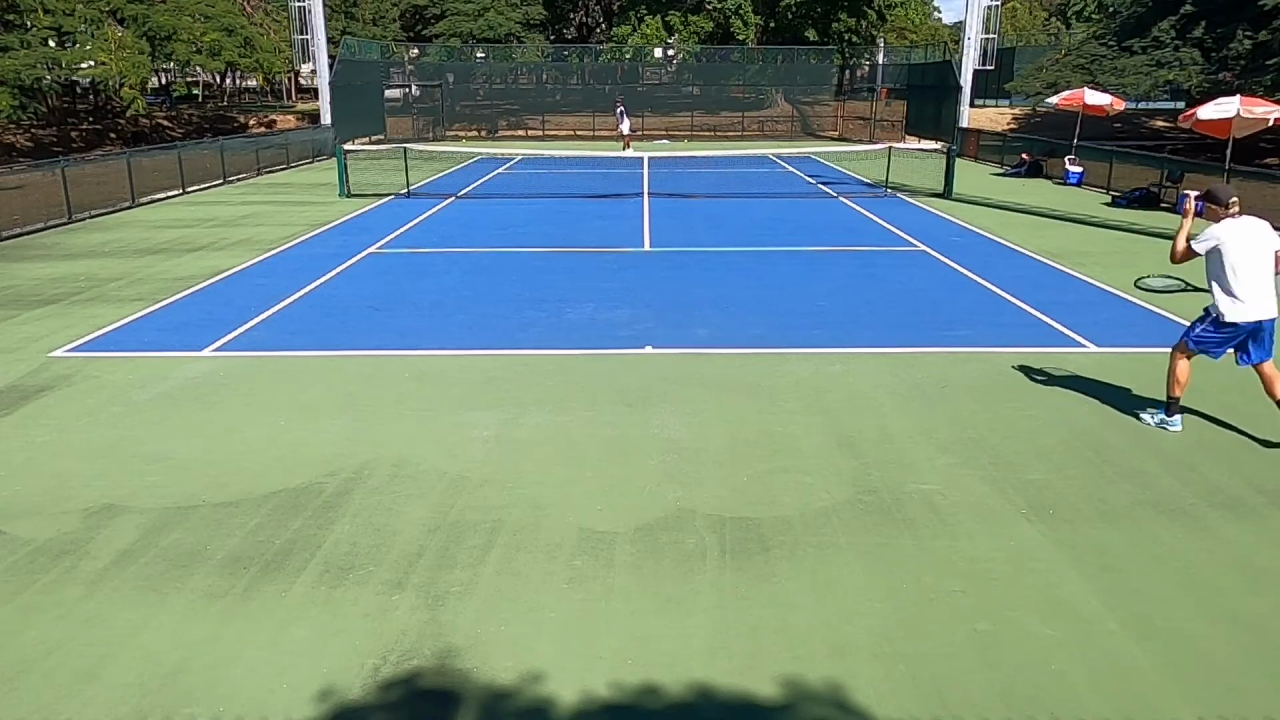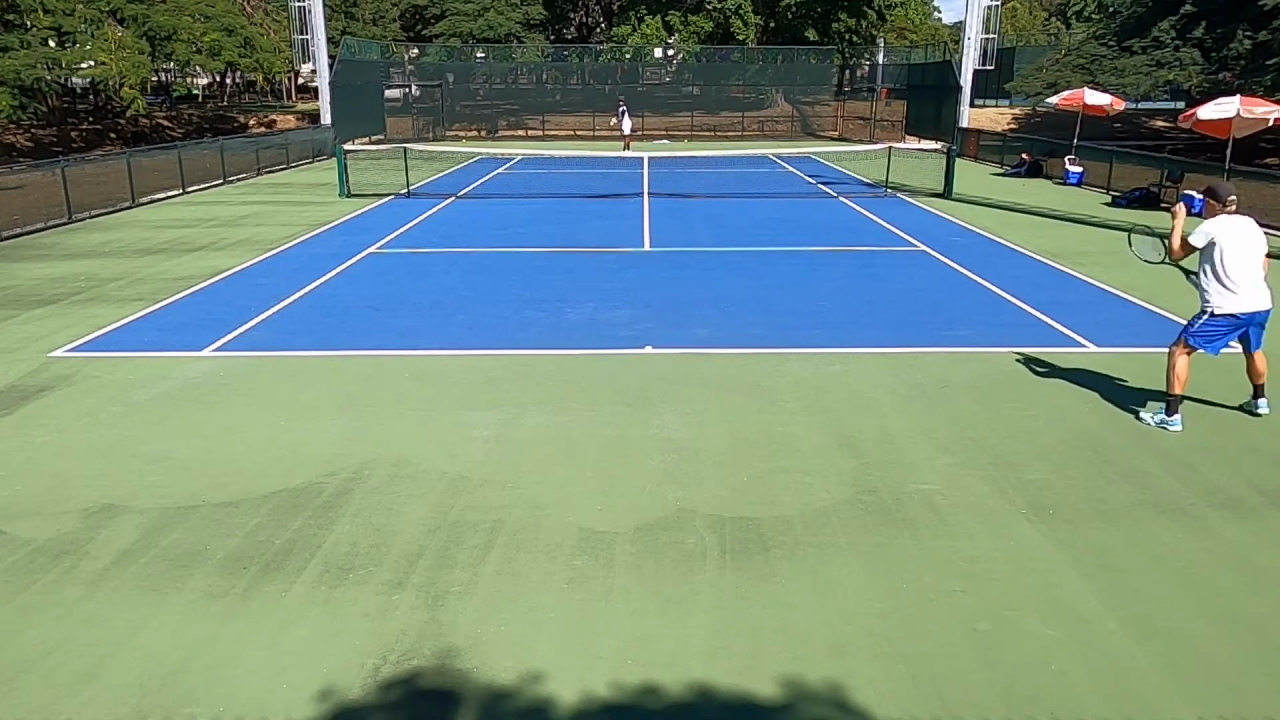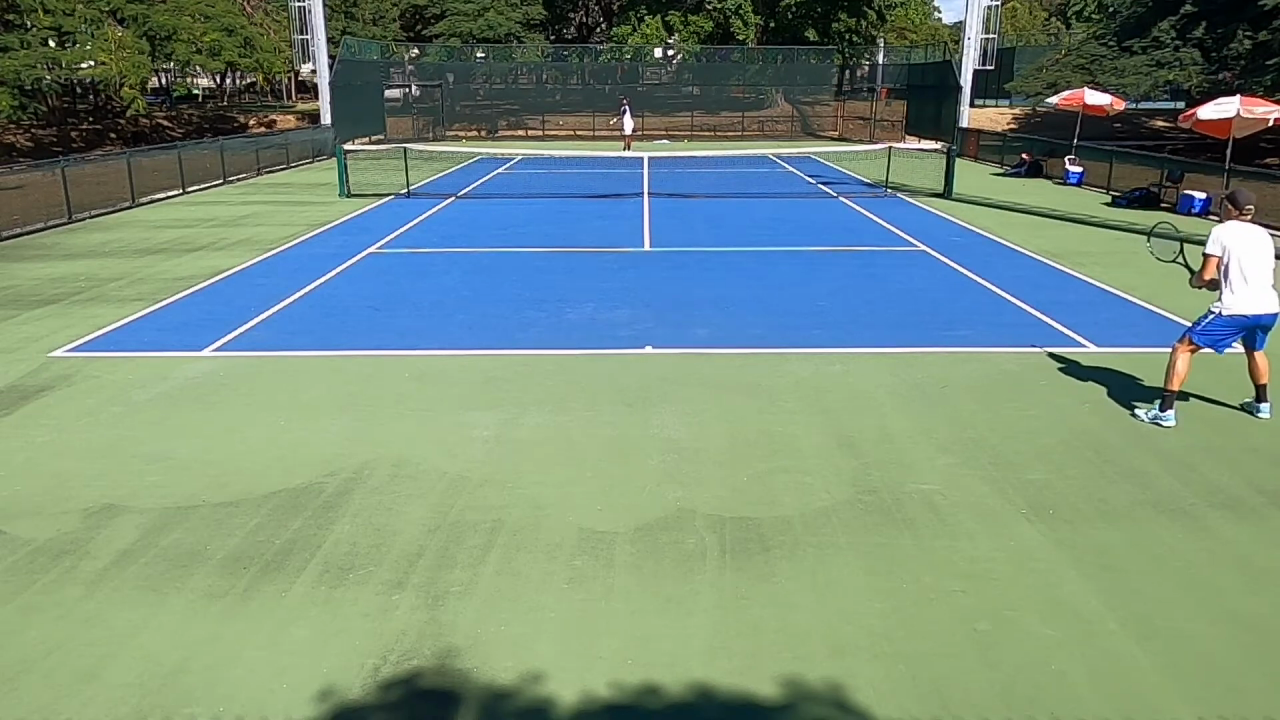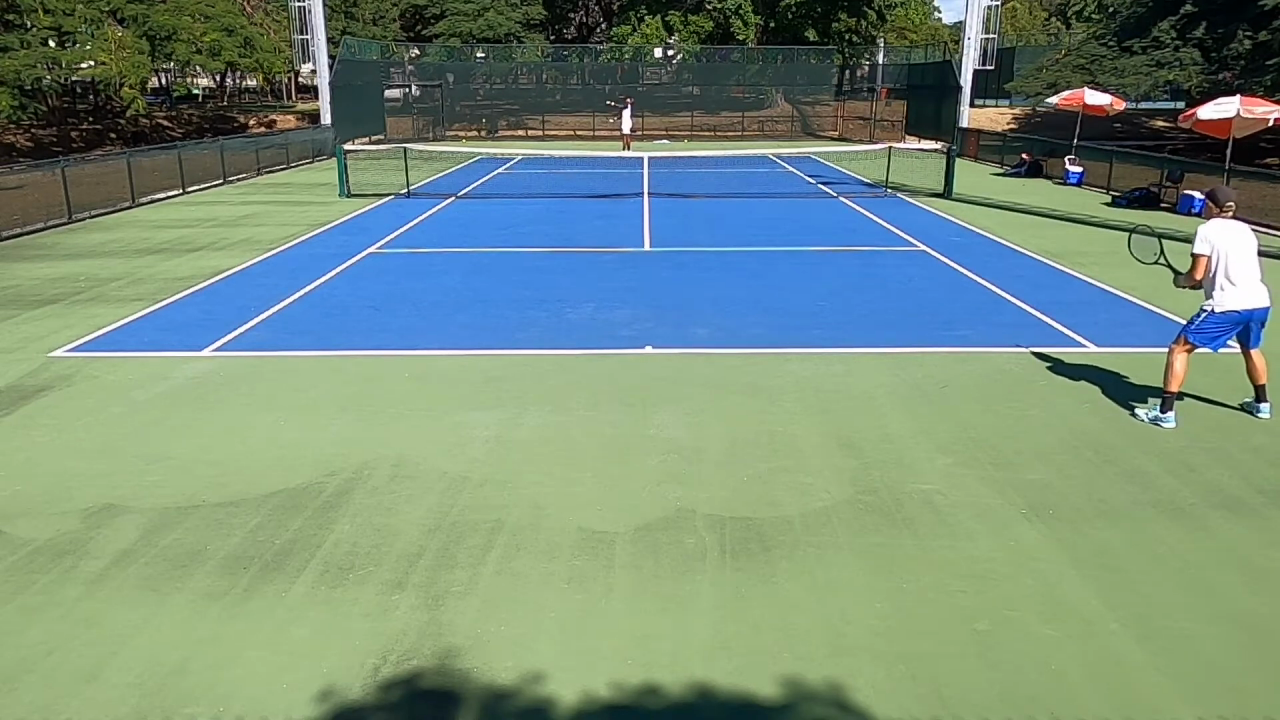
dt=0.4s
person 1, frame 1
left shoulder: (1217, 232)
left elbow: (1176, 257)
left wrist: (1187, 219)
left hip: (1232, 315)
left knee: (1180, 353)
left ankle: (1170, 415)
person 1, frame 2
left shoulder: (1212, 226)
right shoulder: (1251, 225)
left elbow: (1175, 254)
right elbow: (1262, 267)
left wrist: (1178, 221)
left hip: (1226, 309)
right hip: (1261, 305)
left knee: (1179, 351)
right knee: (1253, 350)
left ankle: (1171, 415)
right ankle: (1259, 399)
person 1, frame 3
left shoulder: (1221, 232)
right shoulder: (1264, 235)
left elbow: (1205, 275)
left wrist: (1194, 281)
right wrist: (1219, 282)
left hip: (1236, 309)
right hip: (1269, 309)
left knee: (1182, 348)
right knee: (1254, 349)
left ankle: (1165, 410)
right ankle: (1261, 403)
person 1, frame 4
left shoulder: (1207, 230)
right shoulder: (1246, 231)
left elbow: (1196, 274)
left wrist: (1181, 280)
right wrist: (1196, 282)
left hip: (1228, 306)
right hip: (1260, 303)
left knee: (1179, 349)
right knee: (1251, 350)
left ankle: (1165, 412)
right ankle: (1261, 403)
